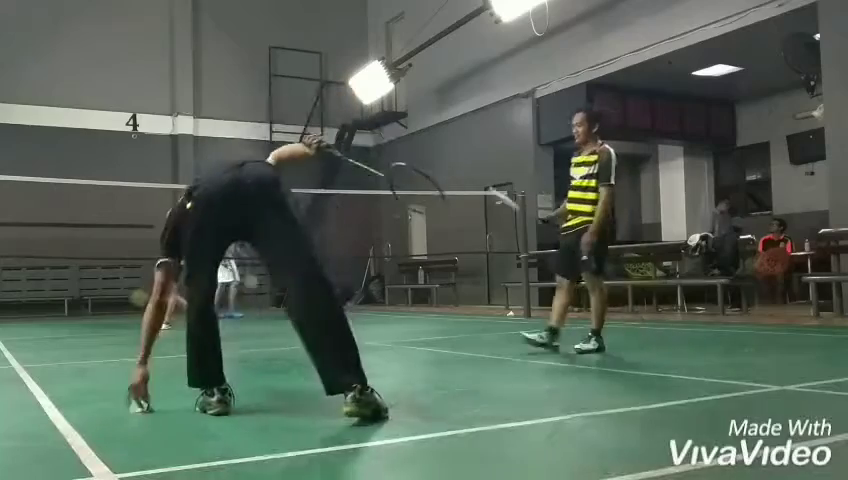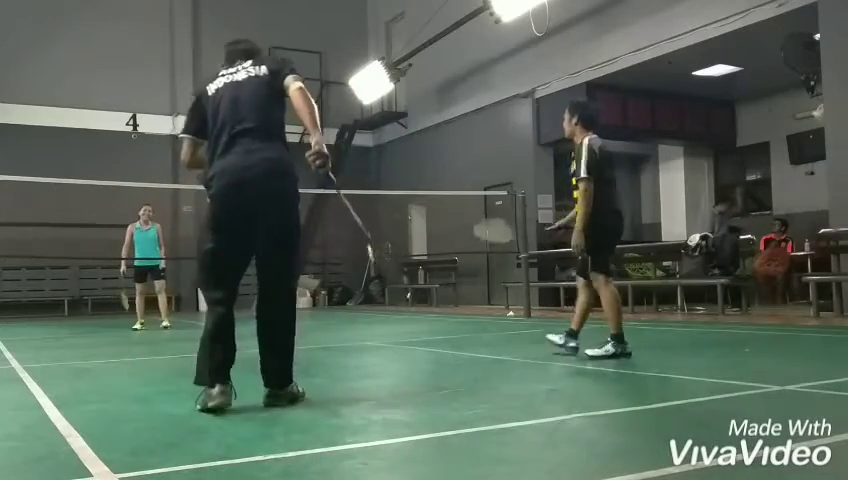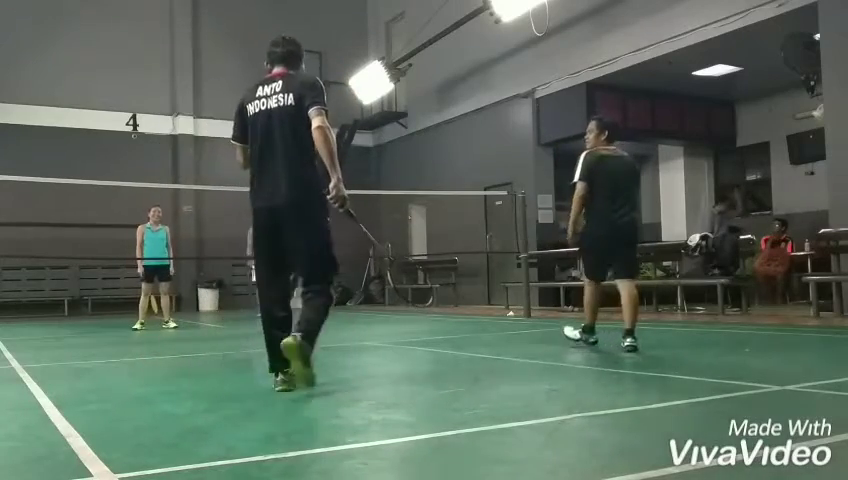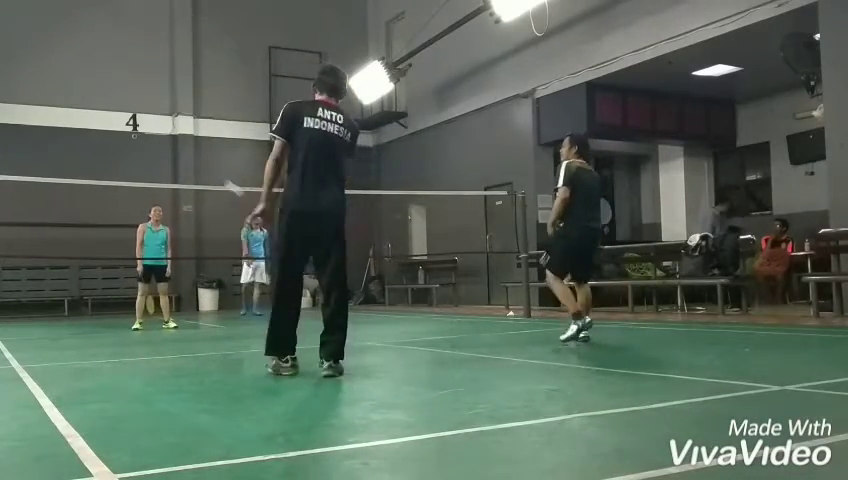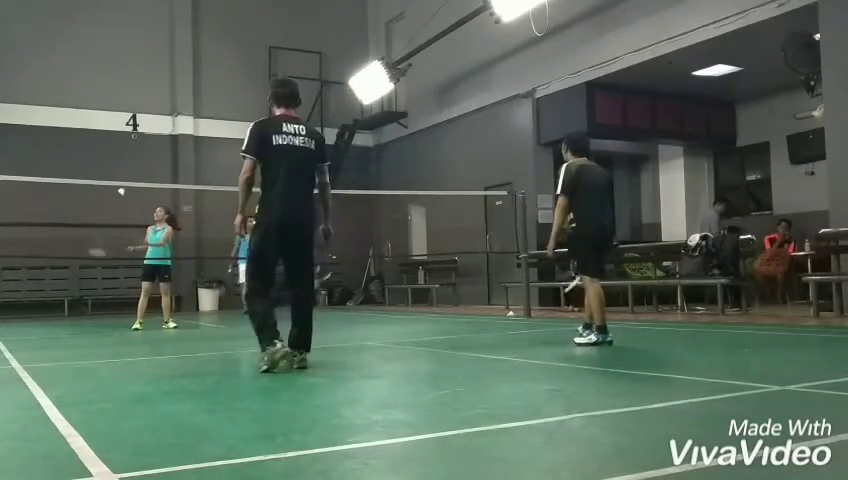
dt=1s
person 1, frame 1
left shoulder: (177, 218)
left elbow: (158, 300)
right elbow: (276, 157)
left wrist: (142, 363)
right wrist: (309, 149)
left hip: (207, 198)
right hip: (260, 184)
left knee: (199, 297)
right knee: (308, 285)
left ankle: (213, 391)
right ankle: (355, 388)
person 1, frame 2
left shoulder: (209, 88)
right shoulder: (274, 67)
left elbow: (189, 157)
right elbow: (298, 90)
right wrist: (317, 138)
left hip: (226, 183)
right hip: (273, 175)
left knee: (219, 289)
right knee: (277, 285)
left ankle: (215, 382)
right ankle: (278, 384)
person 1, frame 3
left shoulder: (249, 98)
right shoulder: (307, 84)
left elbow: (243, 159)
right elbow: (319, 127)
right wrist: (336, 178)
left hip: (264, 202)
right hip: (303, 198)
left knee: (272, 286)
right knee: (318, 278)
left ankle: (281, 370)
right ankle: (299, 338)
person 1, frame 4
left shoulder: (295, 110)
right shoulder: (349, 125)
left elbow: (276, 158)
left wrist: (265, 200)
left hip: (297, 208)
right hip: (333, 211)
left knee: (287, 283)
right knee: (333, 285)
left ankle: (282, 355)
right ankle: (331, 358)
person 1, frame 5
left shoulder: (261, 129)
right shoulder: (314, 135)
left elbow: (247, 175)
right elbow: (324, 182)
left wrist: (241, 212)
right wrist: (326, 221)
left hip: (271, 219)
right hip: (303, 221)
left knee: (259, 285)
right knee: (302, 287)
left ankle: (272, 342)
right ankle: (298, 351)
person 2, frame 1
left shoulder: (605, 154)
right shoulder: (577, 156)
left elbow: (606, 195)
left wrist: (593, 230)
right wrist: (554, 215)
left hip: (592, 229)
right hip: (570, 230)
left knee: (592, 280)
right knee: (563, 282)
left ankle: (596, 337)
right ankle: (552, 334)
person 2, frame 2
left shoulder: (585, 145)
right shoulder: (592, 146)
left elbow: (586, 190)
left wrist: (578, 229)
right wrist: (566, 220)
left hip: (599, 222)
right hip: (604, 221)
left knee: (600, 278)
right knee: (587, 279)
left ankle: (618, 342)
right ankle: (572, 336)
person 2, frame 3
left shoulder: (589, 157)
right shoulder: (630, 162)
left elbow: (581, 193)
left wrist: (572, 225)
right wrist: (632, 223)
left hip: (598, 228)
right hip: (626, 228)
left knee: (592, 280)
right knee: (626, 280)
left ankle: (588, 331)
right ankle: (629, 335)
person 2, frame 4
left shoulder: (568, 166)
right shoulder: (593, 174)
left elbow: (563, 196)
left wrist: (551, 222)
left hip: (572, 230)
right hip: (592, 231)
left knee: (553, 276)
right knee: (581, 281)
left ankle: (578, 317)
right ankle: (581, 329)
person 2, frame 5
left shoulder: (569, 168)
right shoulder: (600, 171)
left elbow: (563, 205)
left wrist: (553, 237)
left hip: (586, 230)
right hip: (605, 229)
left knee: (589, 279)
right knee: (593, 278)
left ankle: (601, 331)
right ankle: (588, 325)
